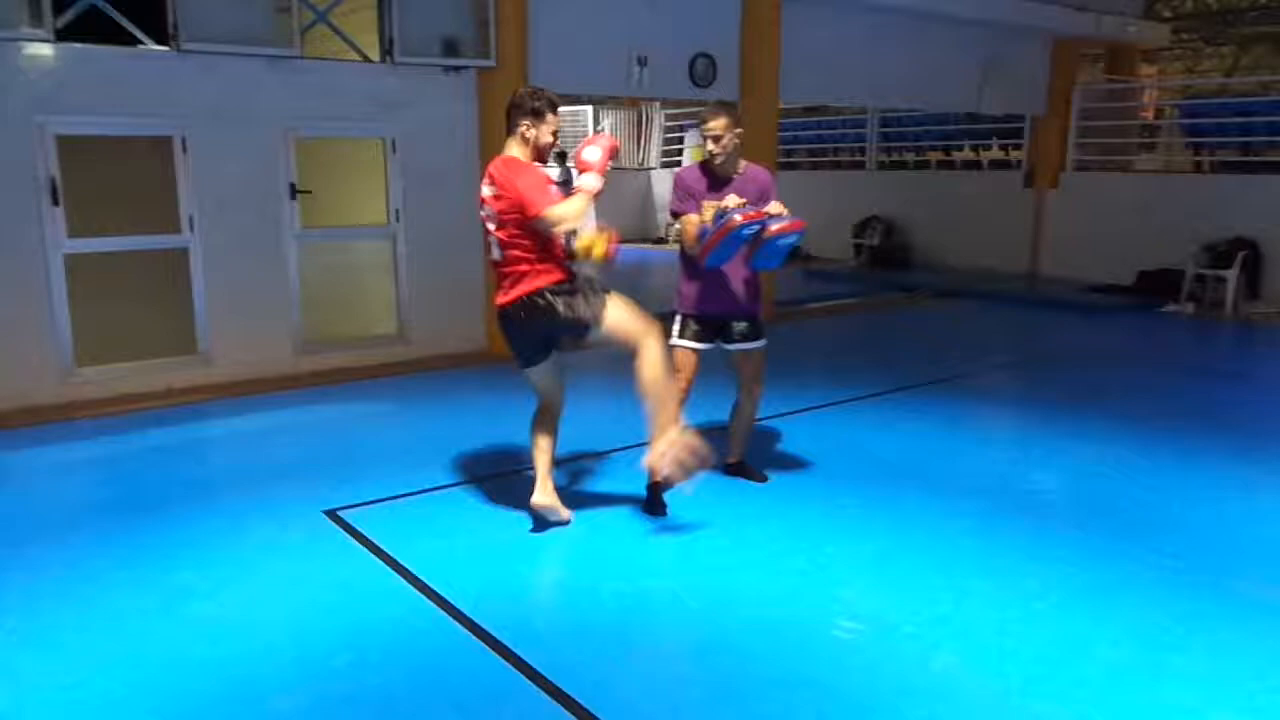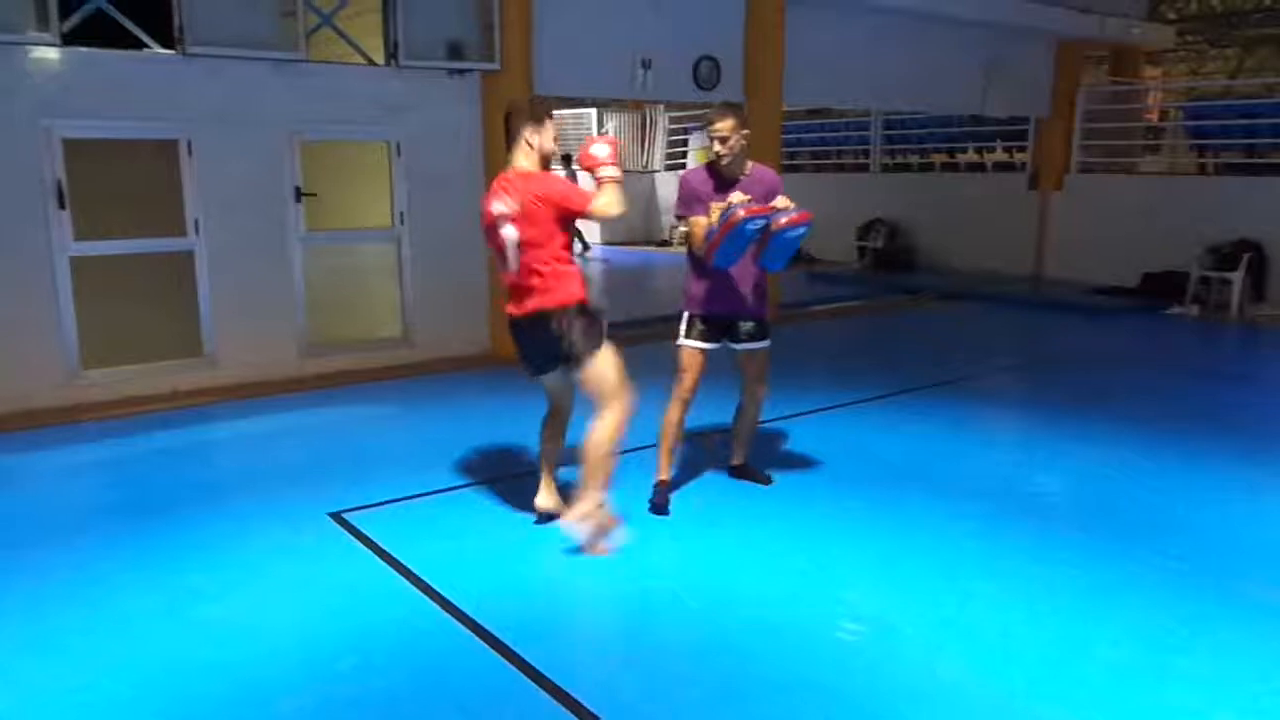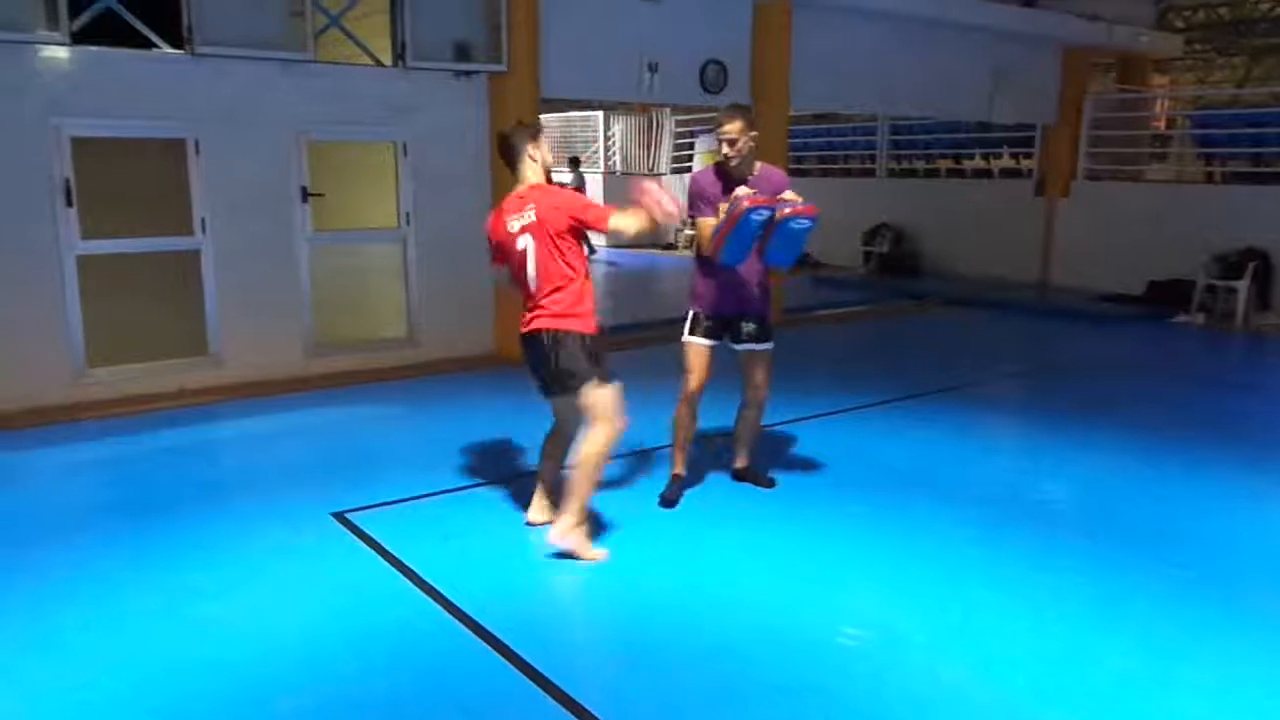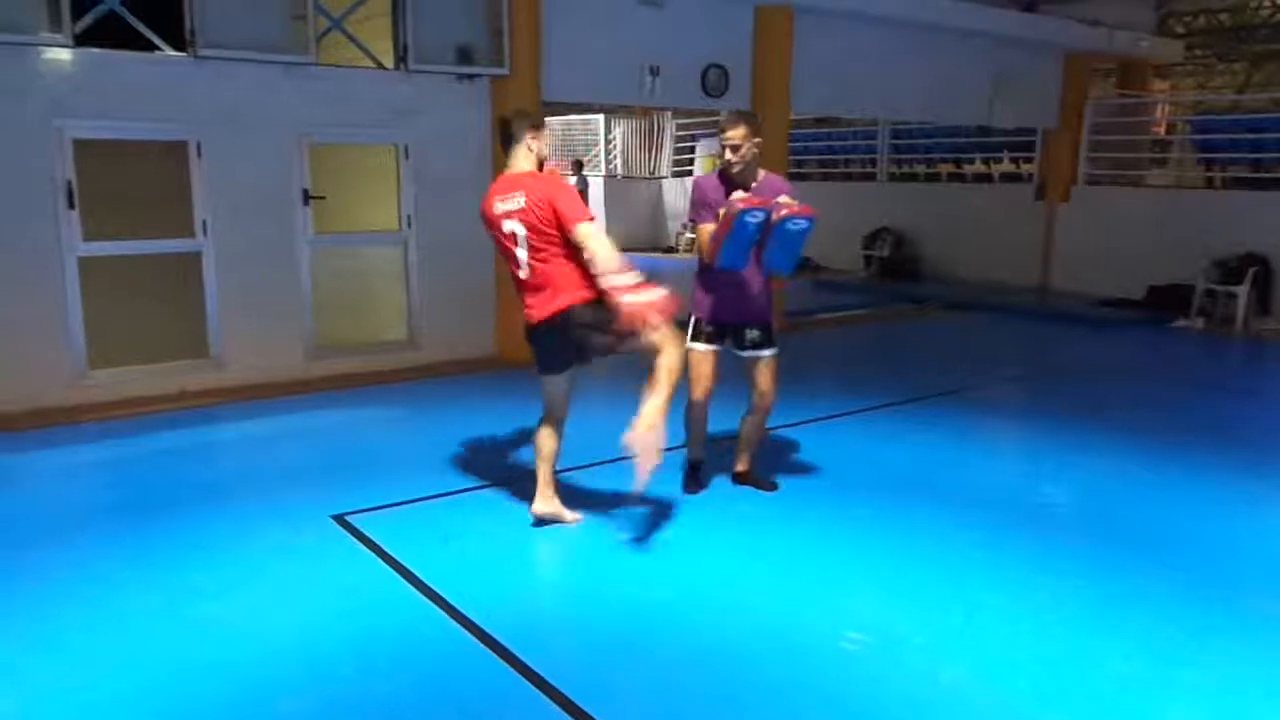
dt=0.1s
person 1, frame 1
left shoulder: (496, 173)
right shoulder: (521, 174)
right elbow: (563, 221)
right wrist: (592, 178)
left hip: (515, 308)
right hip: (540, 297)
left knee: (550, 398)
right knee: (648, 335)
left ankle: (543, 490)
right ankle: (667, 441)
person 1, frame 2
left shoulder: (498, 195)
right shoulder: (544, 187)
right elbow: (610, 208)
right wrist: (608, 171)
left hip: (526, 315)
right hip: (561, 312)
left knee: (561, 403)
right knee: (616, 402)
left ankle: (547, 491)
right ankle: (586, 506)
person 1, frame 3
left shoulder: (498, 220)
right shoulder: (562, 200)
right elbow: (624, 226)
right wrist: (653, 209)
left hip: (536, 336)
right hip: (570, 331)
left knee: (568, 420)
right knee: (607, 423)
left ankle: (541, 505)
right ankle: (571, 525)
person 1, frame 4
left shoulder: (491, 201)
right shoulder: (551, 187)
right elbow: (591, 241)
right wrist: (628, 286)
left hip: (539, 321)
right hip: (579, 307)
left knee: (553, 412)
right knee: (668, 344)
left ankle: (545, 497)
right ankle: (648, 424)
person 2, frame 1
left shoulder: (759, 180)
right shoulder: (687, 179)
right elbow: (692, 246)
left wrist: (775, 223)
right wrist: (717, 220)
left hip: (742, 301)
right hip: (696, 300)
left knee: (752, 386)
right knee: (680, 389)
left ankle: (735, 458)
person 2, frame 2
left shoulder: (767, 179)
right shoulder: (694, 181)
right elbow: (701, 245)
right wrist: (725, 217)
left hip: (749, 302)
right hip: (703, 303)
left knee: (756, 388)
right knee: (684, 390)
left ankle: (738, 460)
right ankle: (663, 478)
person 2, frame 3
left shoulder: (775, 181)
right shoulder: (704, 181)
right elbow: (708, 247)
right wrist: (732, 213)
left hip: (752, 302)
right hip: (708, 301)
left knee: (758, 389)
right knee: (692, 386)
left ankle: (741, 463)
right ankle: (678, 471)
person 2, frame 4
left shoulder: (776, 188)
right shoulder: (705, 187)
right elbow: (707, 253)
left hip: (754, 309)
right hip: (710, 307)
left knee: (765, 395)
right knee: (699, 395)
left ankle: (743, 466)
right ankle: (695, 461)
